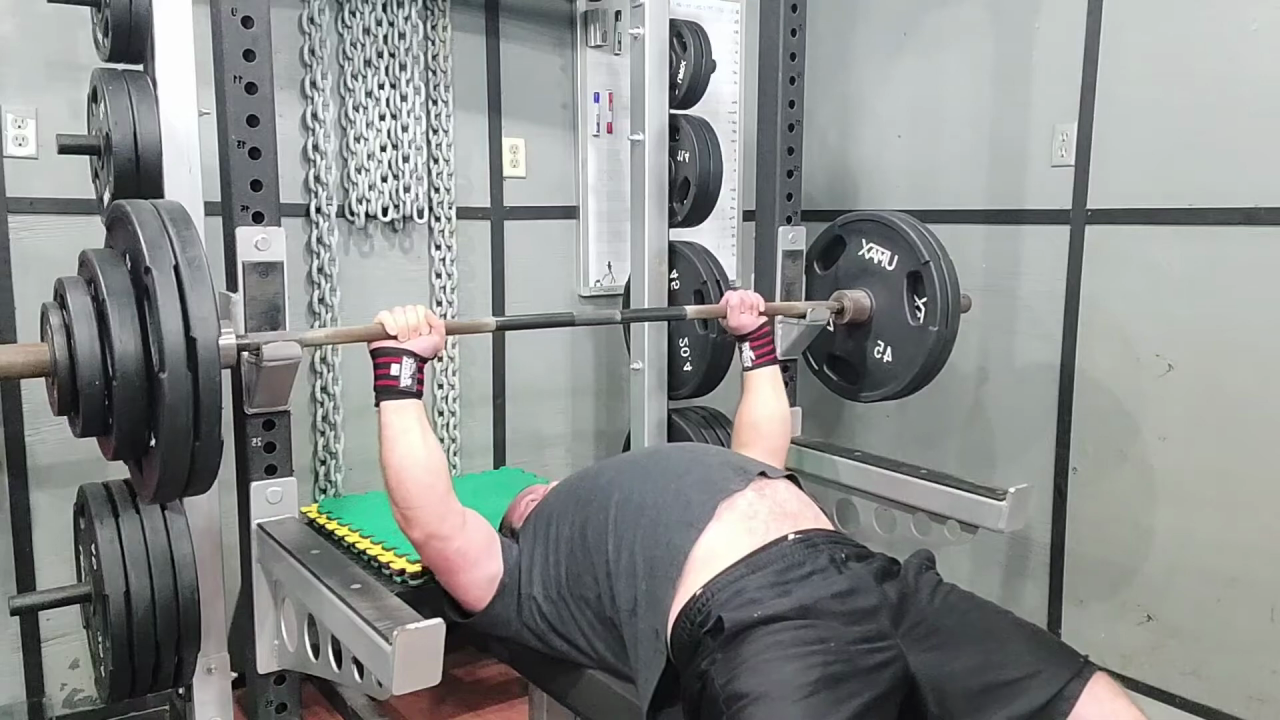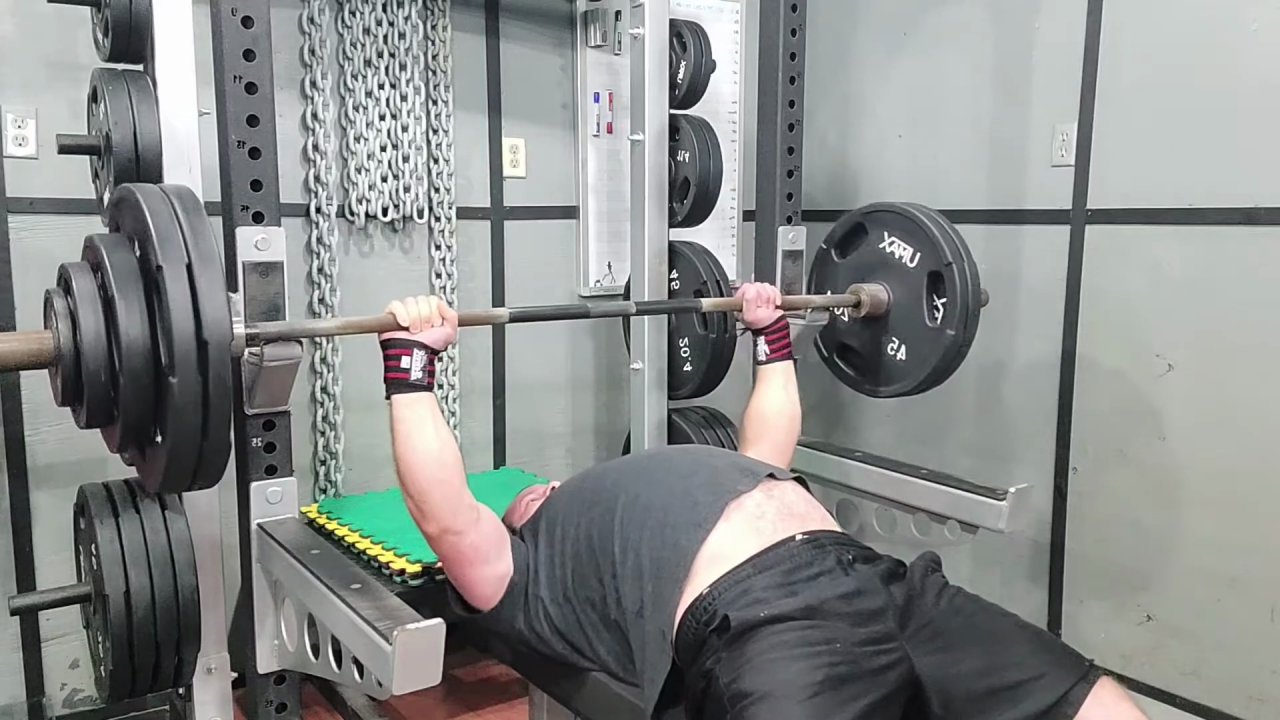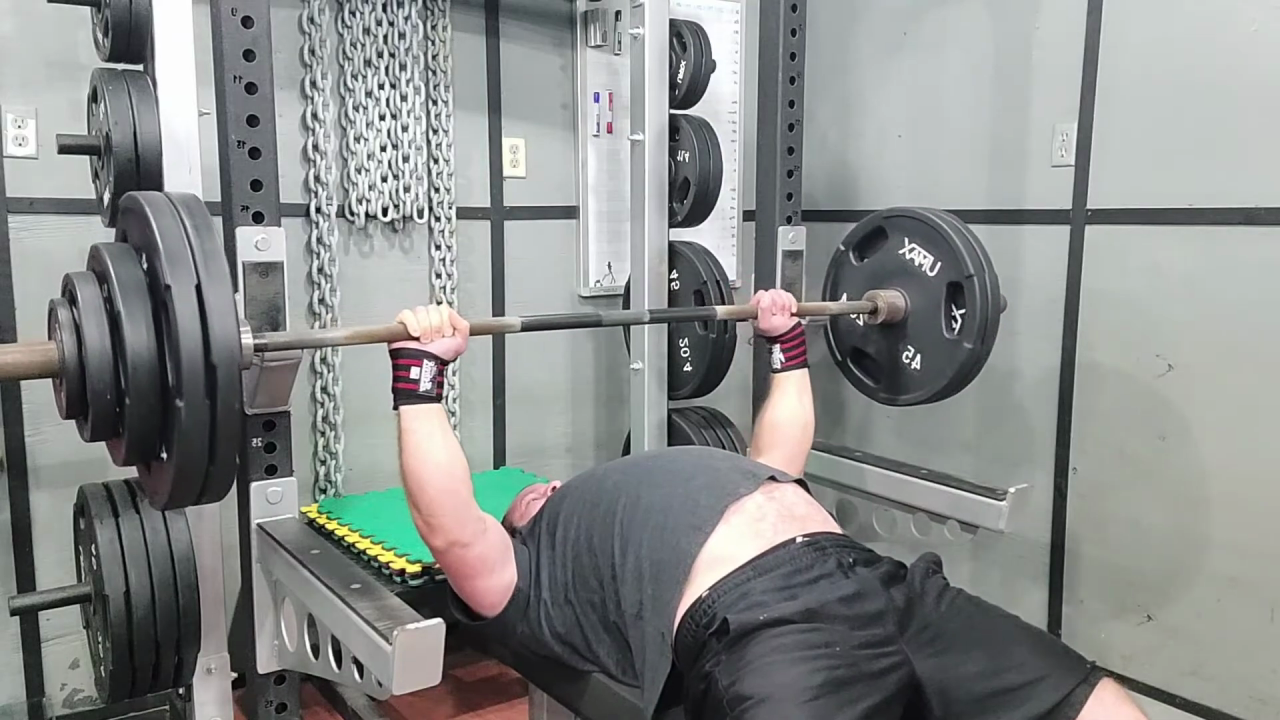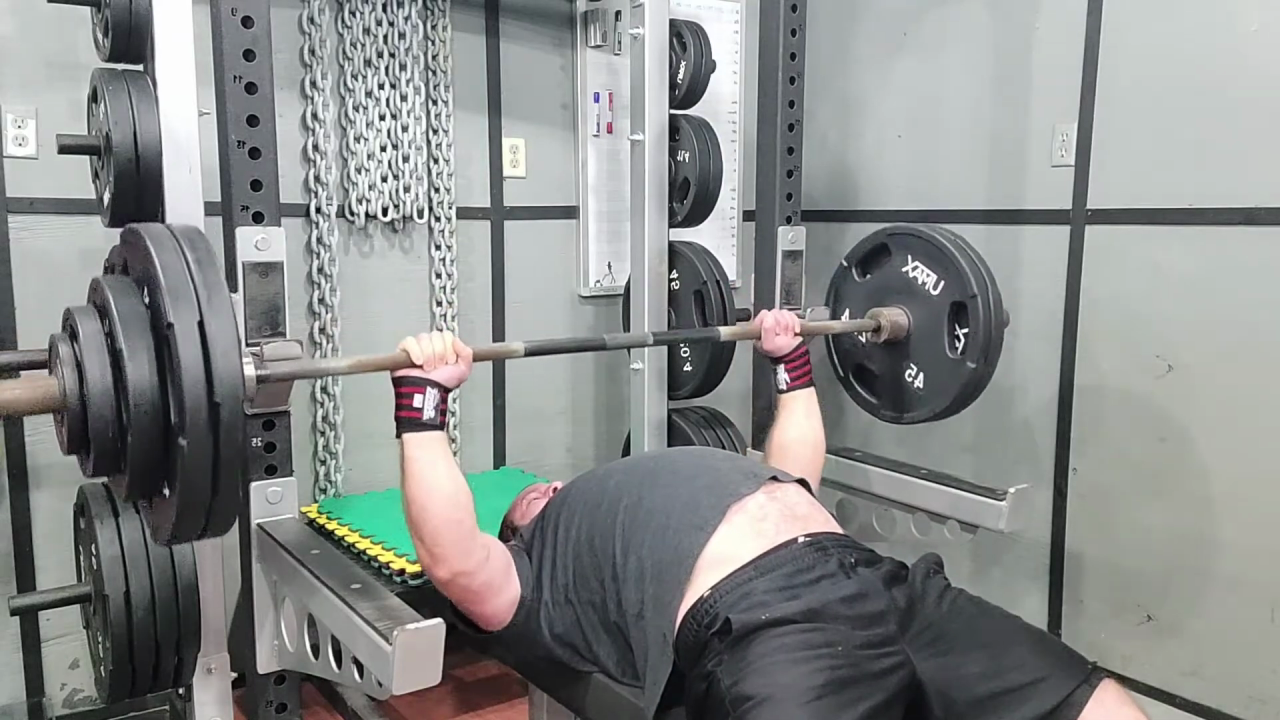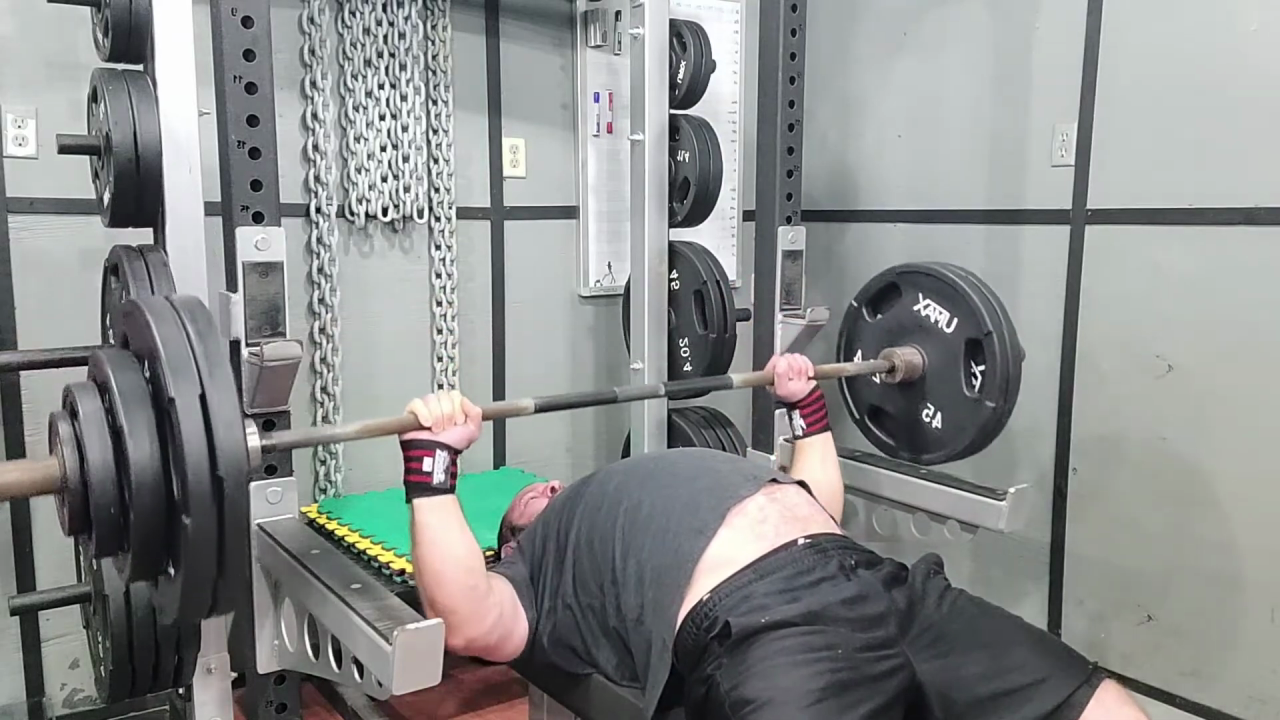
dt=0.7s
person 1, frame 1
left shoulder: (637, 499)
right shoulder: (526, 572)
left elbow: (763, 454)
right elbow: (432, 521)
left wrist: (757, 343)
right wrist: (401, 372)
left hip: (878, 583)
right hip: (749, 623)
person 1, frame 2
left shoulder: (647, 500)
right shoulder: (532, 574)
left elbow: (768, 451)
right elbow: (445, 513)
left wrist: (770, 334)
right wrist: (412, 362)
left hip: (879, 583)
right hip: (752, 626)
person 1, frame 3
left shoulder: (642, 499)
right shoulder: (532, 574)
left elbow: (779, 460)
right elbow: (451, 529)
left wrist: (786, 343)
right wrist: (421, 373)
left hip: (882, 585)
right hip: (753, 629)
person 1, frame 4
left shoulder: (644, 508)
right shoulder: (537, 575)
left elbow: (792, 479)
right elbow: (453, 558)
left wrist: (790, 363)
right wrist: (423, 400)
left hip: (884, 586)
right hip: (754, 627)
person 1, frame 5
left shoulder: (640, 504)
right shoulder: (538, 569)
left elbow: (820, 509)
right elbow: (467, 622)
left wrist: (804, 406)
right wrist: (434, 461)
left hip: (886, 585)
right hip: (753, 630)
